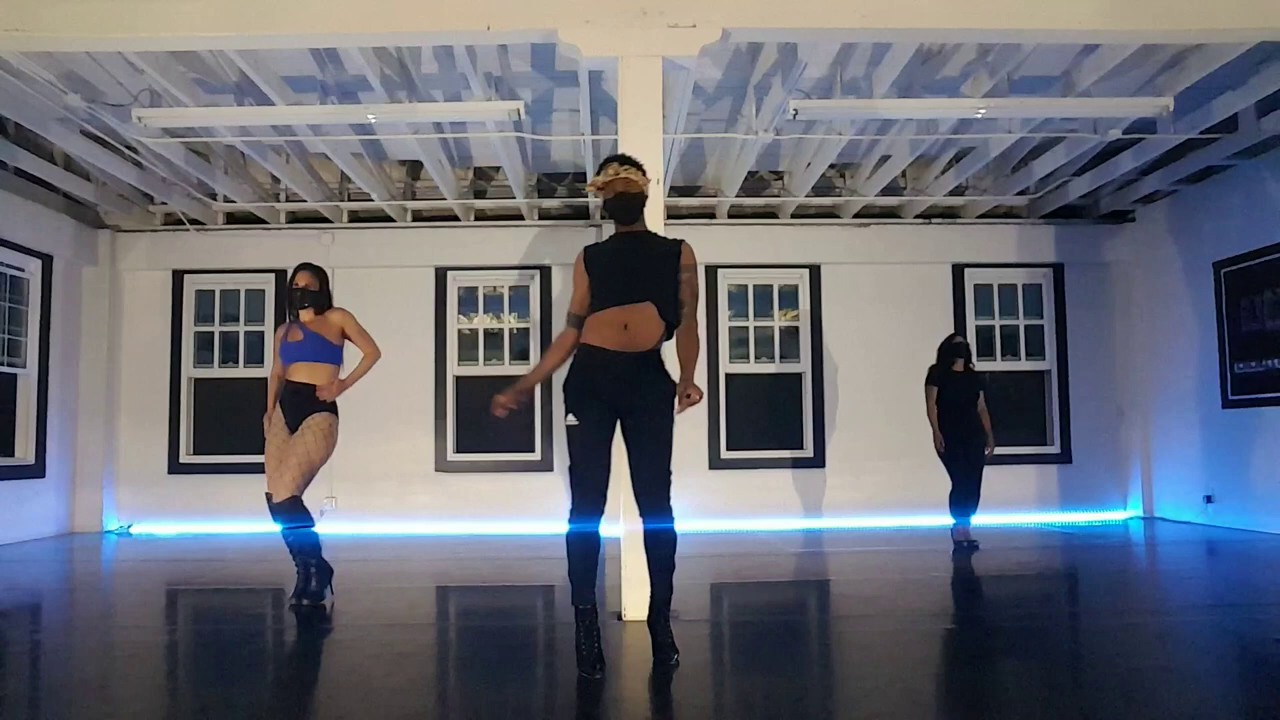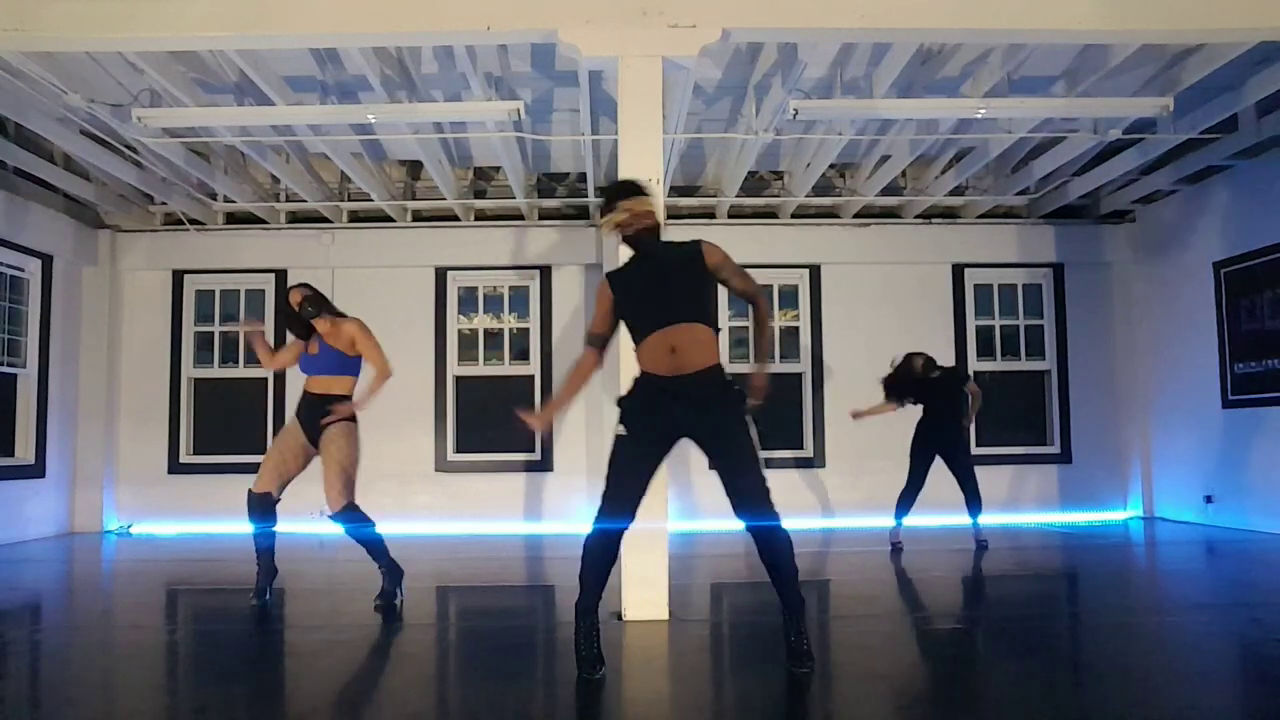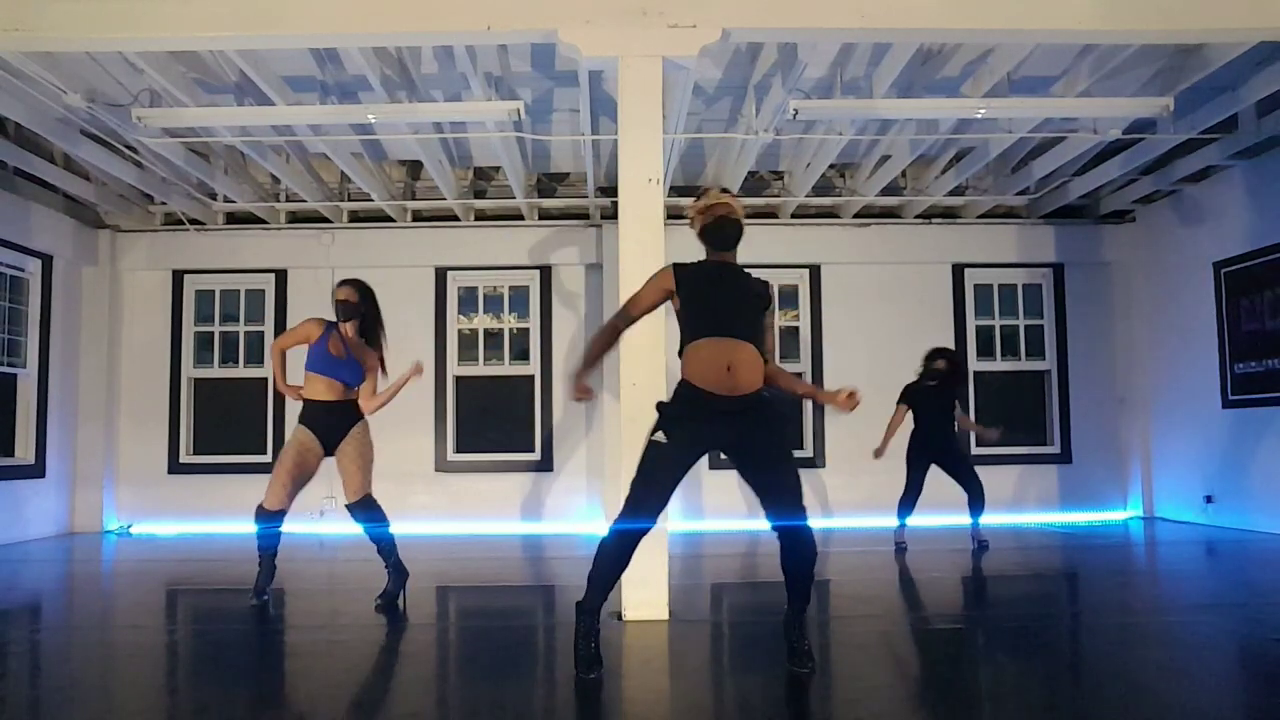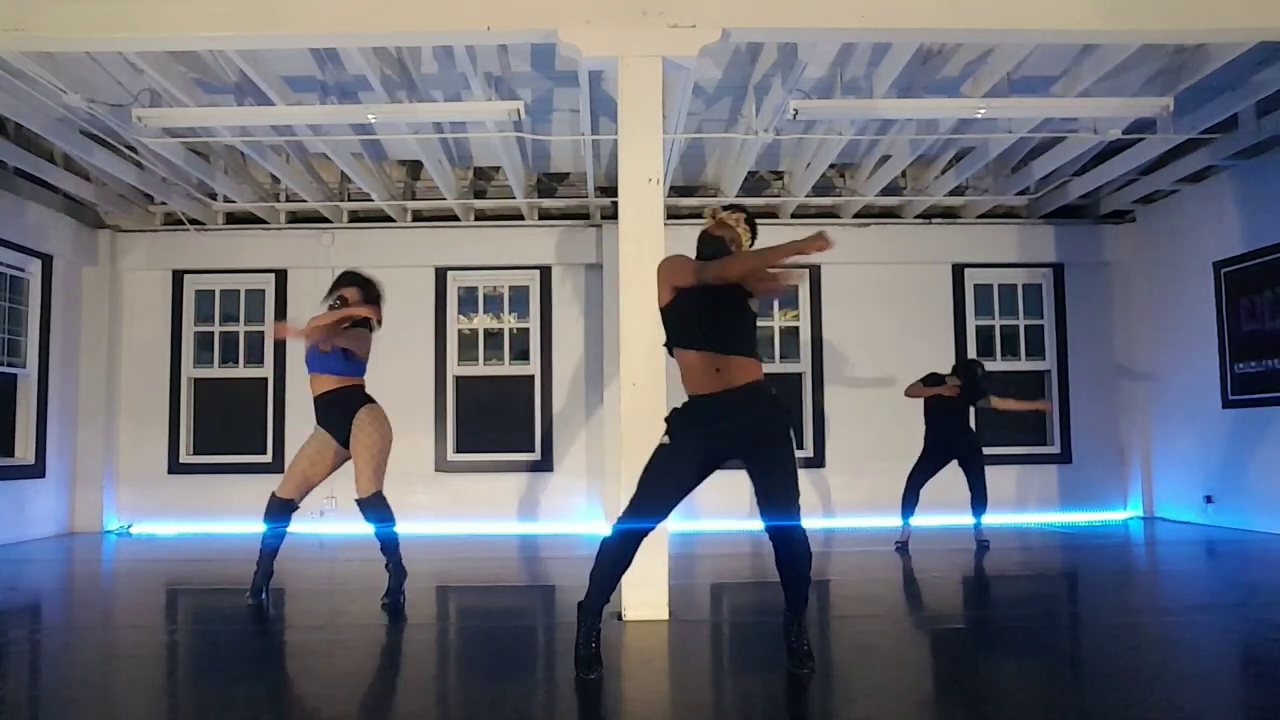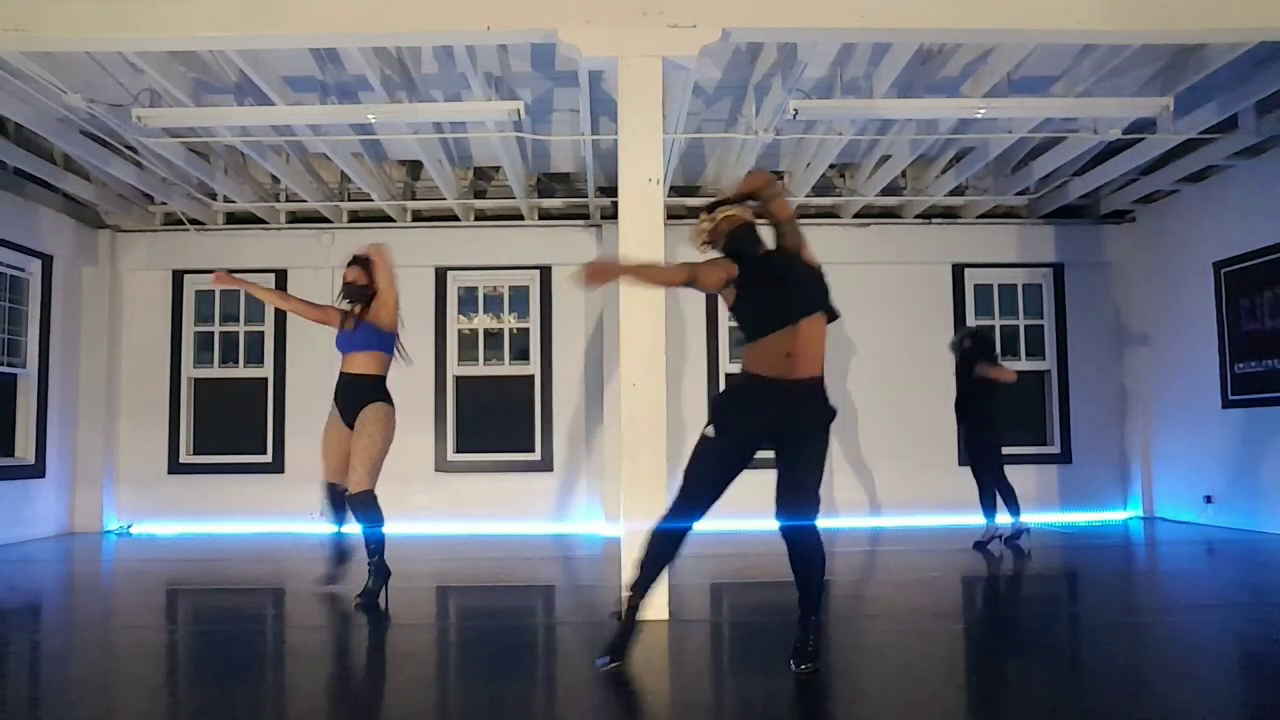
dt=1s
person 1, frame 1
left shoulder: (678, 253)
right shoulder: (590, 258)
left elbow: (688, 324)
right elbow: (571, 332)
left wrist: (687, 378)
right wrist: (525, 386)
left hip: (648, 380)
right hip: (591, 378)
left knee: (656, 504)
right knee: (587, 506)
left ankle: (660, 619)
right ankle: (586, 620)
person 1, frame 2
left shoulder: (699, 255)
right shoulder: (614, 283)
left elbow: (756, 299)
right elbow: (592, 354)
left wrist: (761, 365)
right wrist: (551, 409)
left hip: (711, 394)
right hip: (649, 400)
left knee: (757, 511)
right knee: (613, 516)
left ankle: (793, 617)
right ankle: (585, 622)
person 1, frame 3
left shoulder: (760, 291)
right shoulder: (677, 277)
right elbow: (621, 321)
left wrist: (823, 396)
right wrist: (583, 372)
left hip: (754, 415)
right hip: (691, 411)
left knee: (793, 524)
right knee: (635, 518)
left ankle: (797, 626)
right ankle: (588, 618)
person 1, frame 4
left shoulder: (735, 280)
right shoulder: (673, 270)
left elbow: (770, 283)
right elbow: (717, 271)
right wrist: (794, 249)
left hip: (759, 411)
right hip: (698, 417)
left knee: (784, 524)
right knee: (637, 519)
left ankle: (795, 627)
right ankle: (589, 620)
person 1, frame 5
left shoulder: (792, 247)
right shoulder: (728, 273)
left elbow: (765, 187)
right elbow: (672, 276)
right wrist: (618, 269)
left hip: (806, 403)
right hip: (748, 400)
left knee: (797, 517)
right knee: (684, 511)
left ankle: (811, 625)
right ankle: (631, 610)
person 2, frame 1
left shoulder: (337, 318)
right shoulder: (284, 330)
left elbow: (372, 352)
right elbow: (276, 374)
left wrist: (344, 382)
right wrist: (269, 412)
left hip: (318, 415)
right hip: (286, 413)
left knee: (284, 496)
right knee: (275, 497)
left ankle: (318, 569)
right ankle: (307, 571)
person 2, frame 2
left shoulder: (350, 328)
right shoulder: (304, 342)
left elbow: (382, 368)
right elbow: (271, 363)
left wrist: (357, 402)
right wrist: (256, 336)
left hip: (336, 424)
right hip: (302, 423)
left knee: (340, 506)
right knee: (260, 493)
left ankle: (390, 572)
right ankle: (265, 573)
person 2, frame 3
left shoulder: (370, 351)
right shoulder: (318, 328)
left elbow: (368, 404)
right elbow: (278, 346)
left wrist: (405, 379)
right wrist: (281, 384)
left hip: (351, 427)
right hip: (311, 426)
left knee: (359, 499)
right knee: (273, 502)
left ankle: (396, 572)
right ankle: (265, 573)
person 2, frame 4
left shoulder: (358, 333)
right shoulder: (319, 326)
left elbow: (339, 338)
right elbow: (316, 326)
left wrist: (293, 332)
right wrist: (345, 311)
left hip: (363, 415)
right hip: (329, 426)
left knee: (368, 495)
right knee: (284, 495)
left ankle: (396, 573)
right ankle: (263, 572)
person 2, frame 5
left shoulder: (383, 310)
right shoulder: (344, 316)
left elbow: (380, 255)
right elbow: (288, 302)
left wrist: (365, 257)
right wrist: (242, 283)
left hip: (372, 404)
right hip: (344, 404)
left knee: (360, 490)
right knee: (335, 487)
left ankle: (377, 570)
right ankle: (338, 551)
person 3, frame 1
left shoulder: (974, 376)
right shoulder: (938, 372)
left elbow: (982, 408)
right elbow: (931, 404)
left wrist: (989, 435)
right wrist: (936, 433)
left hip: (973, 435)
right hip: (950, 436)
left knee: (974, 483)
right knee: (960, 482)
left ankle: (965, 528)
right ankle: (958, 526)
person 3, frame 2
left shoulder: (955, 374)
right shoulder: (919, 386)
left elbow: (976, 393)
right elbow: (893, 403)
left wrist: (969, 418)
right wrist: (865, 413)
left hip: (953, 438)
right hip: (926, 438)
left knee: (970, 485)
right knee: (913, 486)
left ankle: (976, 527)
right ankle: (896, 528)
person 3, frame 3
left shoulder: (949, 390)
right shoulder: (913, 390)
left elbow: (959, 417)
right elbow: (898, 417)
left wrist: (981, 431)
right wrist: (884, 444)
left hip: (949, 447)
right hip: (921, 448)
left knee: (975, 487)
right knee: (913, 490)
left ankle: (976, 528)
right ankle: (901, 529)
person 3, frame 4
left shoulder: (971, 391)
right shoulder: (935, 380)
left elbow: (1003, 403)
right elbow: (910, 391)
left wrist: (1035, 405)
right wrist: (939, 390)
left hip: (966, 443)
right hip: (937, 444)
left knee: (979, 487)
right knee: (913, 482)
left ankle: (978, 527)
right ankle: (906, 527)
person 3, frame 5
left shoulder: (982, 367)
right shoulder: (966, 366)
left elbow: (1011, 375)
right elbow: (955, 348)
left wrist: (986, 369)
right wrist: (958, 340)
left hip: (982, 431)
right hip: (975, 431)
left knee: (986, 479)
right knee: (996, 478)
left ankle: (990, 527)
right ankle: (1017, 522)
